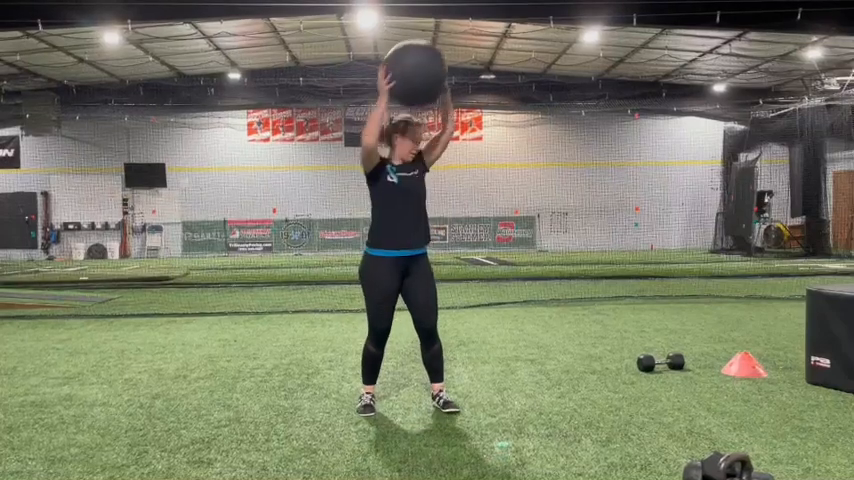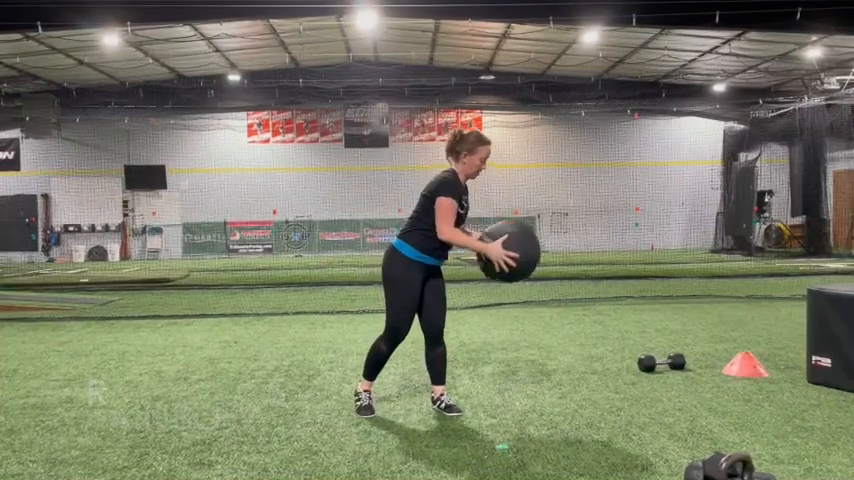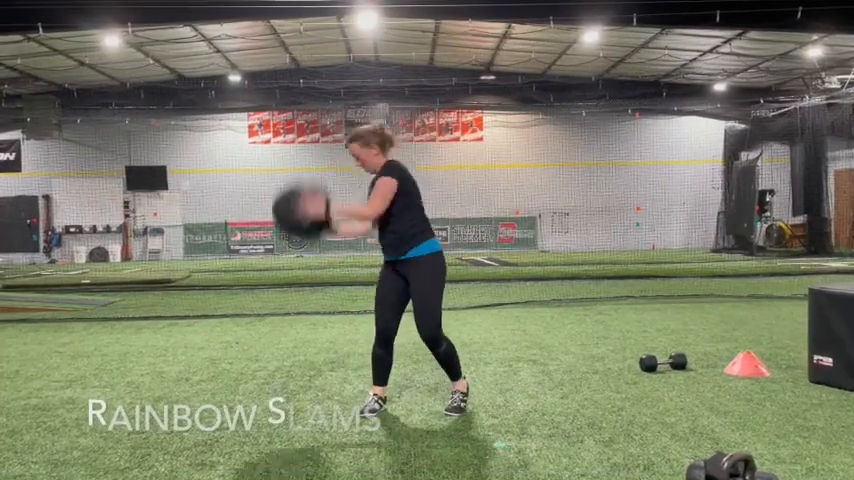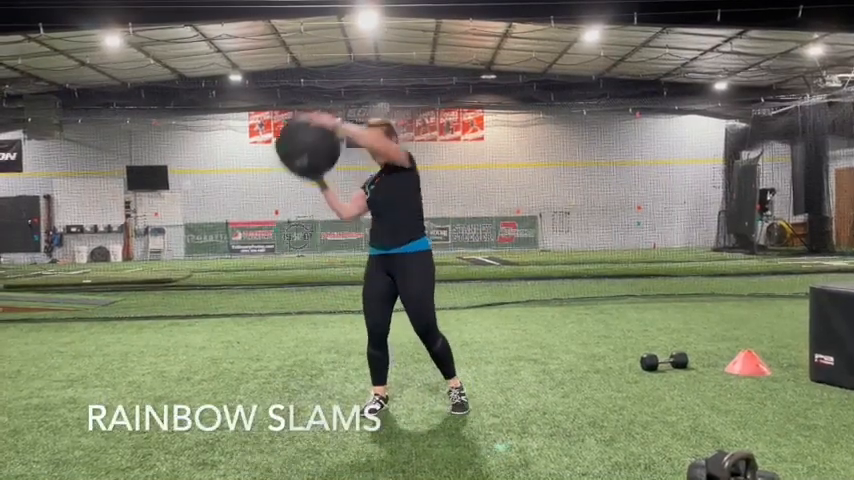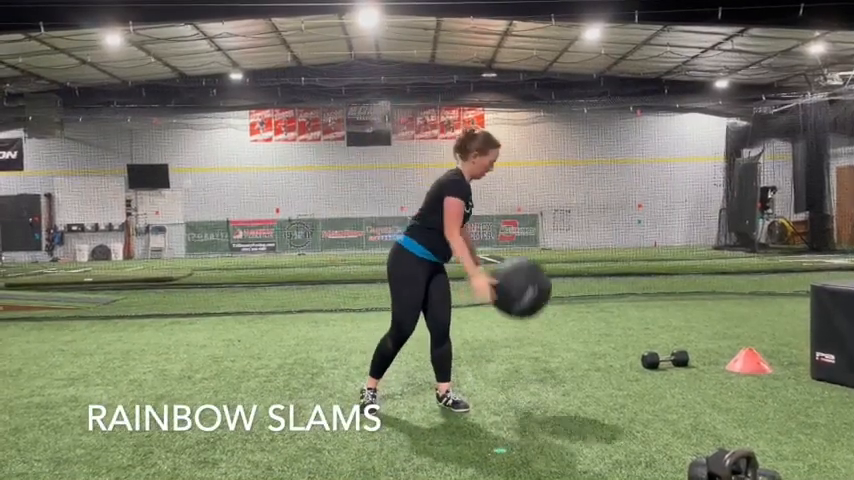
dt=1s
person 1, frame 1
left shoulder: (419, 166)
right shoulder: (377, 167)
left elbow: (448, 132)
right elbow: (368, 141)
left wrist: (443, 92)
right wrist: (384, 96)
left hip: (417, 262)
right hip: (380, 263)
left knee: (428, 330)
right knee: (379, 331)
left ankle: (439, 392)
right ankle: (368, 392)
person 1, frame 2
left shoulder: (459, 186)
right shoulder: (448, 183)
left elbow: (455, 231)
right elbow: (445, 232)
left wrist: (485, 242)
right wrist: (487, 249)
left hip: (430, 267)
right hip: (404, 264)
left knee: (435, 332)
right knee: (396, 332)
left ankle: (439, 395)
right ankle: (363, 389)
person 1, frame 3
left shoulder: (393, 171)
right shoulder: (381, 180)
left elbow: (370, 212)
right elbow: (369, 225)
left wrist: (329, 210)
right wrist: (333, 225)
left hip: (424, 262)
right hip: (394, 265)
left knee: (430, 332)
right knee: (384, 333)
left ankle: (460, 387)
right ankle: (378, 394)
person 1, frame 4
left shoulder: (403, 164)
right shoulder: (372, 183)
left elbow: (377, 143)
right elbow: (347, 212)
left wrist: (334, 123)
right wrist: (321, 184)
left hip: (413, 259)
right hip: (379, 262)
left knee: (426, 328)
right knee: (376, 332)
left ankle: (456, 387)
right ankle: (379, 394)
person 1, frame 5
left shoulder: (461, 184)
right shoulder: (454, 183)
left elbow: (461, 233)
right elbow: (452, 235)
left wrist: (478, 267)
right wrist: (475, 276)
left hip: (432, 264)
right hip: (409, 261)
left knee: (441, 329)
right knee: (402, 329)
left ankle: (443, 392)
right ankle: (370, 389)
